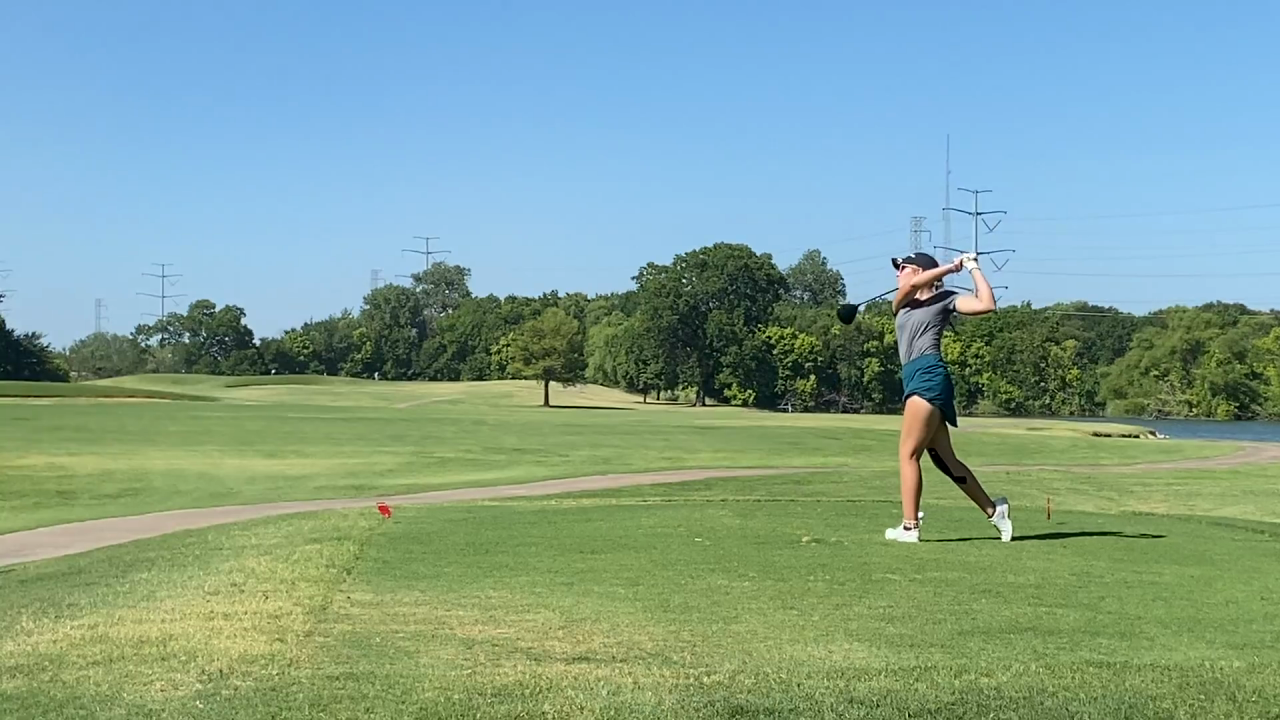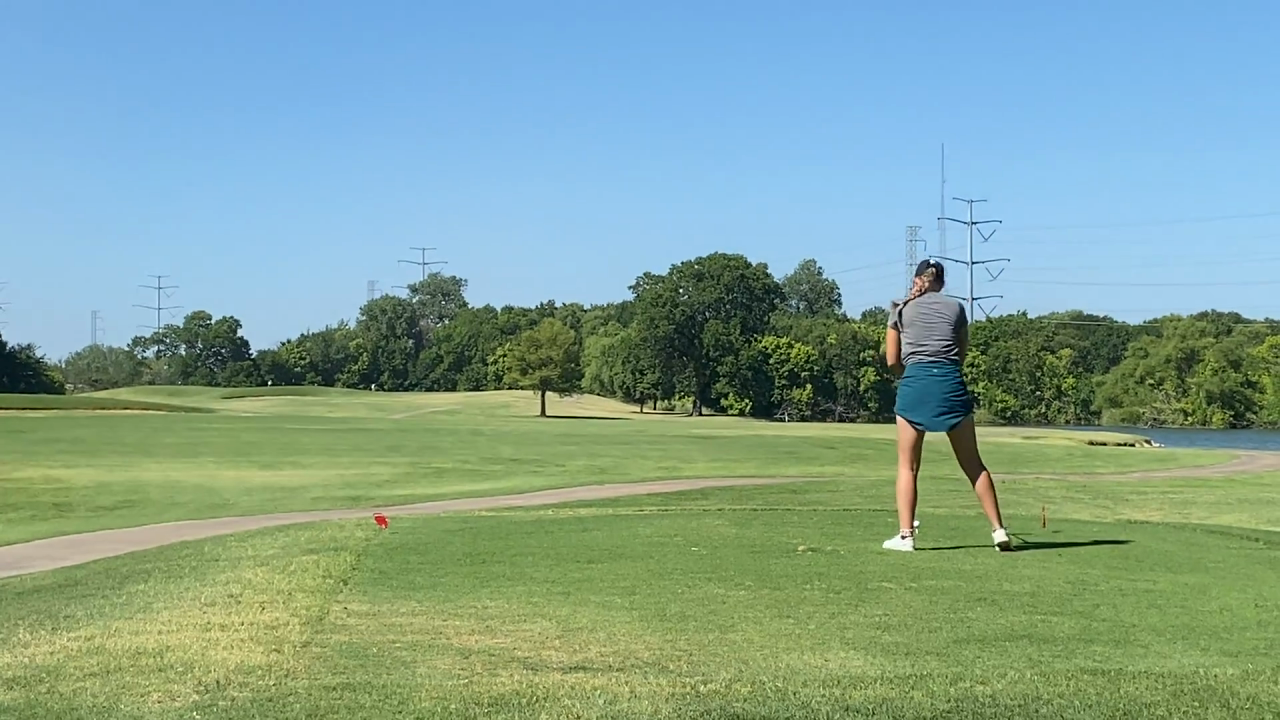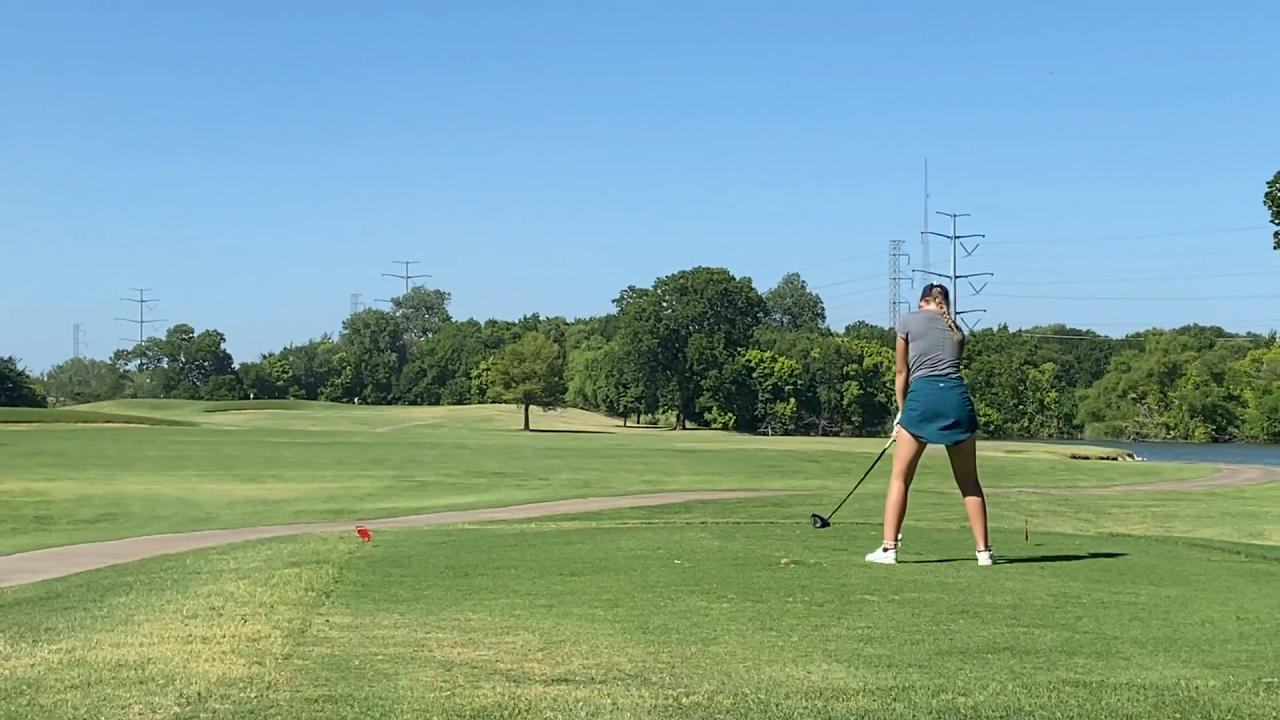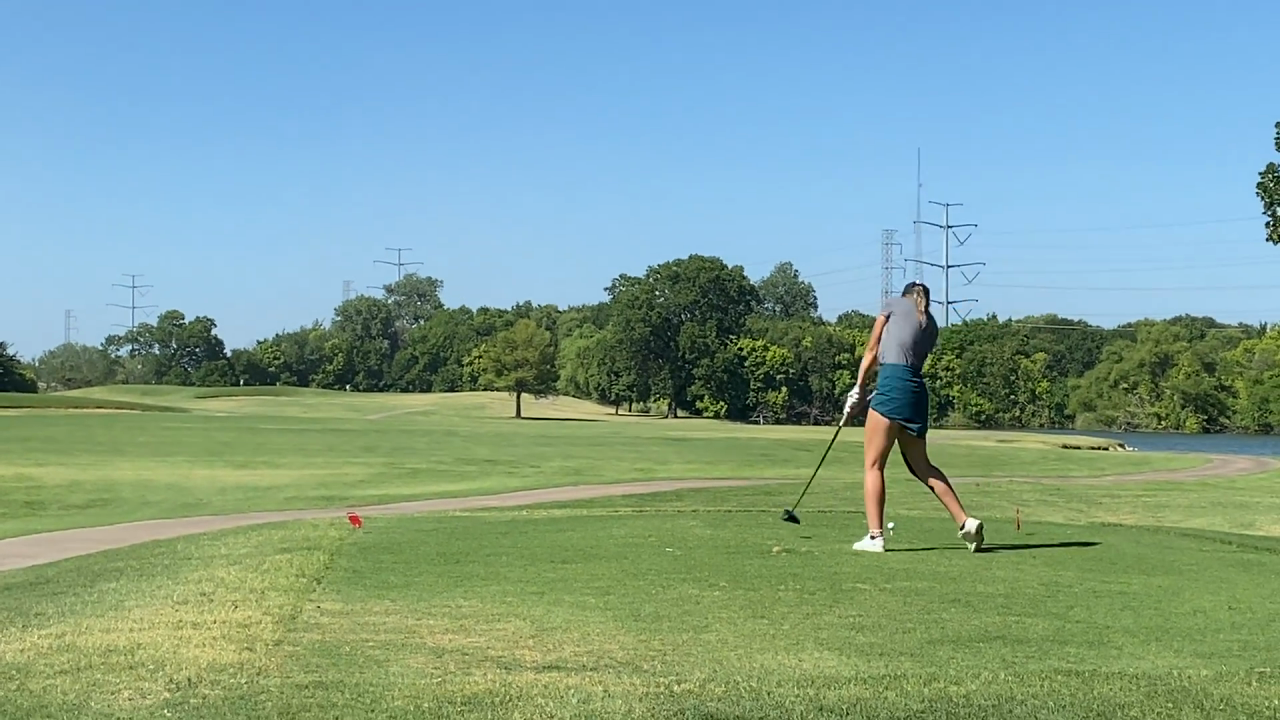
dt=1s
person 1, frame 1
left shoulder: (945, 298)
right shoulder: (901, 303)
left elbow: (987, 304)
right elbow: (912, 284)
left wrist: (973, 268)
right wrist: (953, 266)
left hip: (929, 376)
right hip: (915, 379)
left knee: (908, 453)
right knee: (944, 459)
left ankle: (909, 526)
right ankle: (993, 510)
person 1, frame 2
left shoulder: (900, 308)
right shoulder: (956, 307)
left elbow: (893, 360)
right elbow: (961, 354)
left hip: (915, 385)
right hip: (951, 384)
left knee: (907, 466)
right knee: (972, 462)
left ankle: (905, 535)
right ankle: (998, 529)
person 1, frame 3
left shoulder: (909, 321)
right shoulder: (957, 330)
left elbow: (902, 372)
left wrist: (902, 411)
left hip: (922, 398)
right hip: (957, 397)
left knee: (900, 478)
right knee: (969, 481)
left ankle: (888, 548)
right ankle: (983, 549)
person 1, frame 4
left shoulder: (892, 307)
right shoulder: (930, 324)
left elbow: (871, 352)
left wrist: (858, 389)
right wrist: (871, 394)
left hip: (892, 386)
right hip: (915, 392)
left knee: (873, 465)
right knee: (921, 466)
left ankle: (875, 536)
right ankle: (965, 522)
